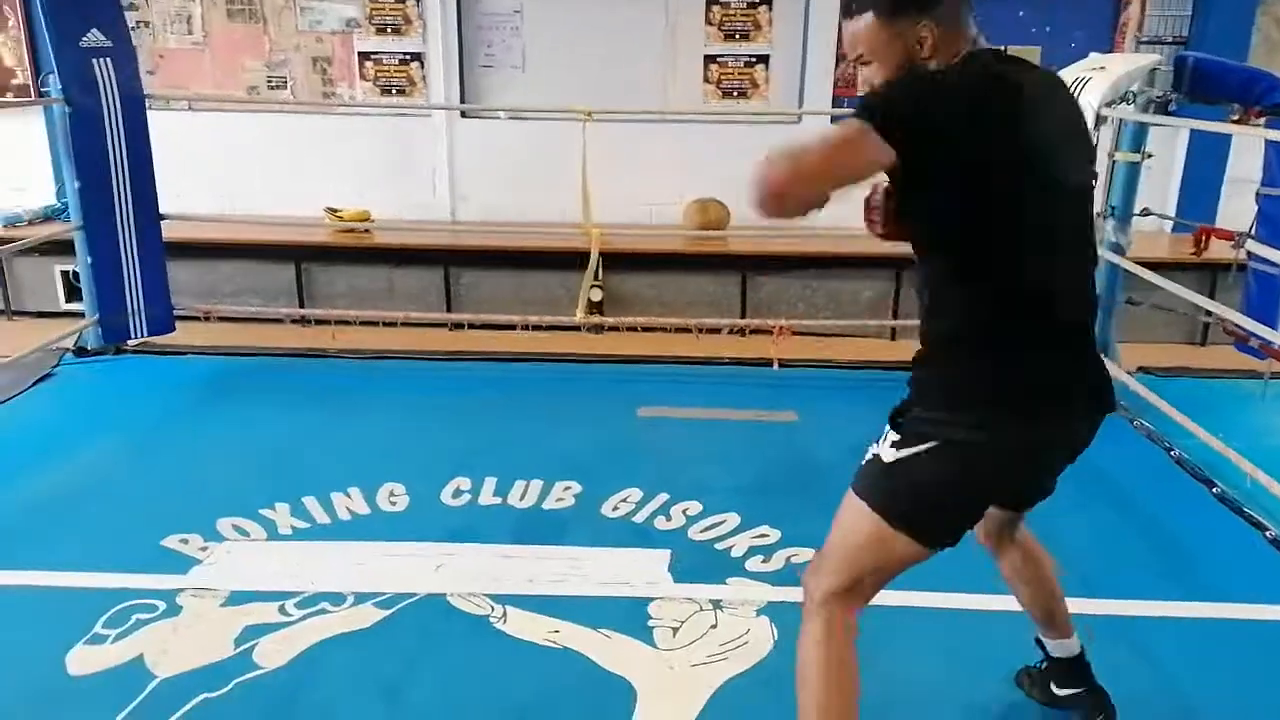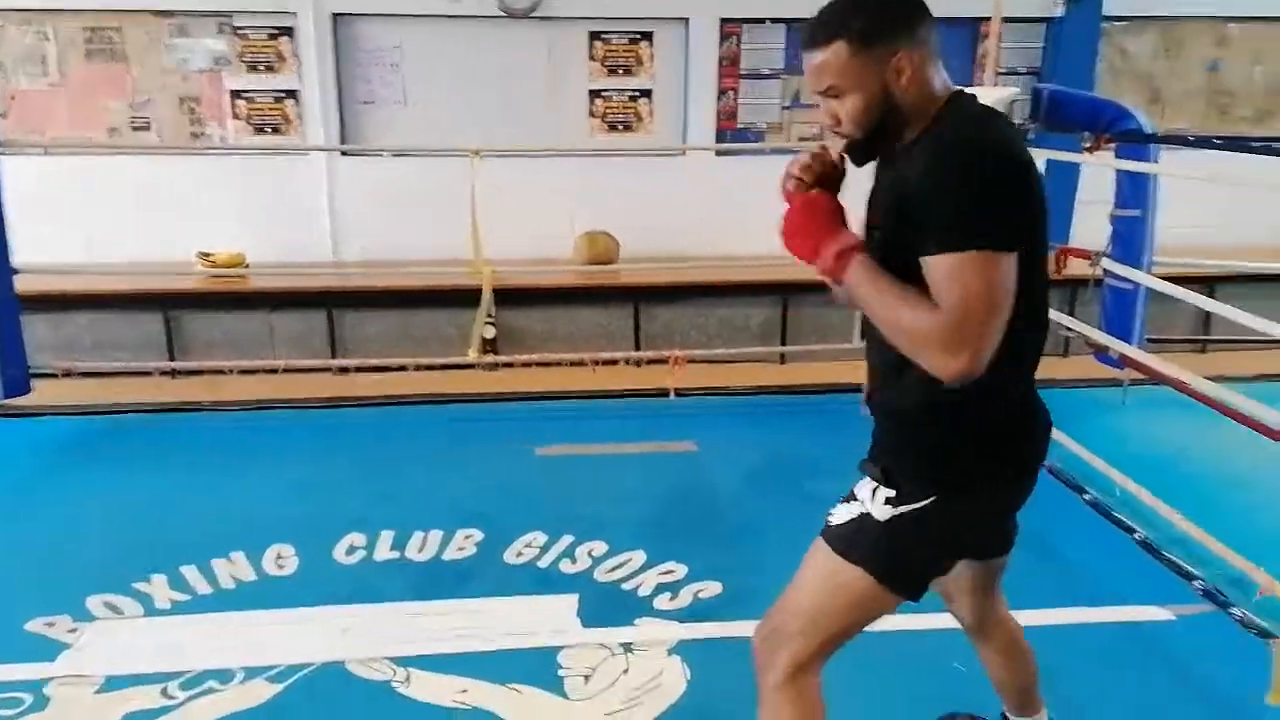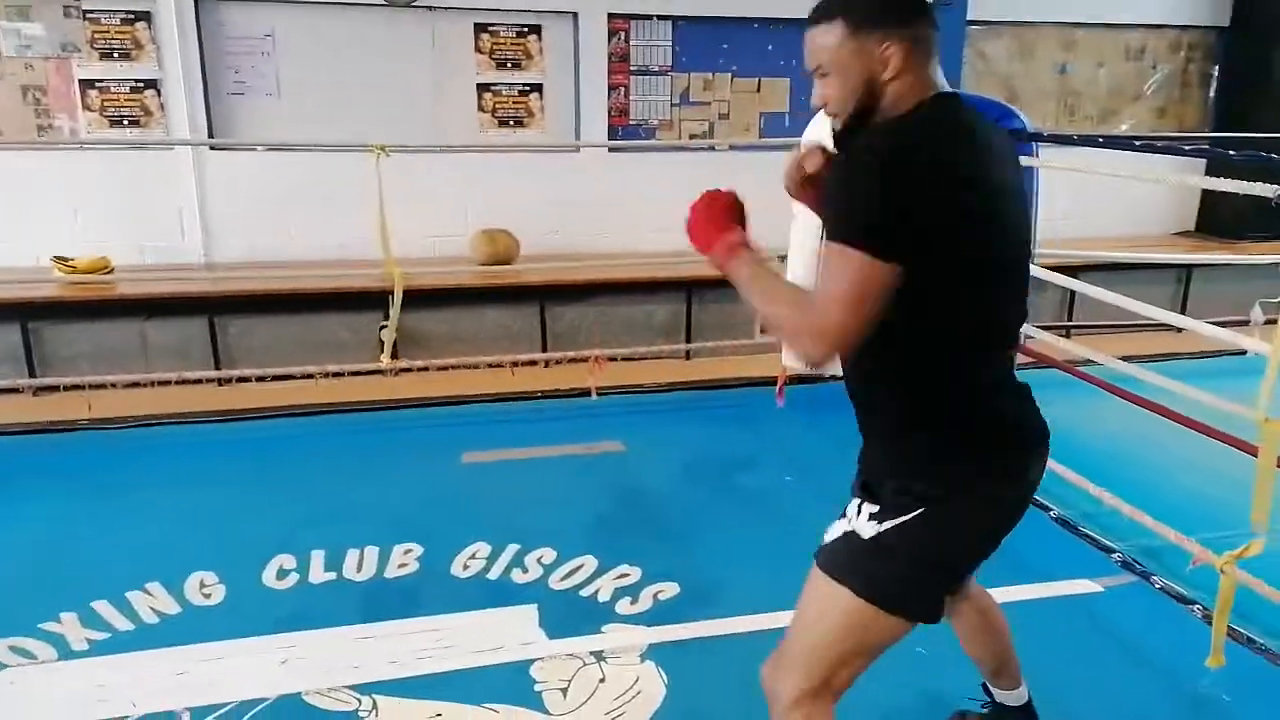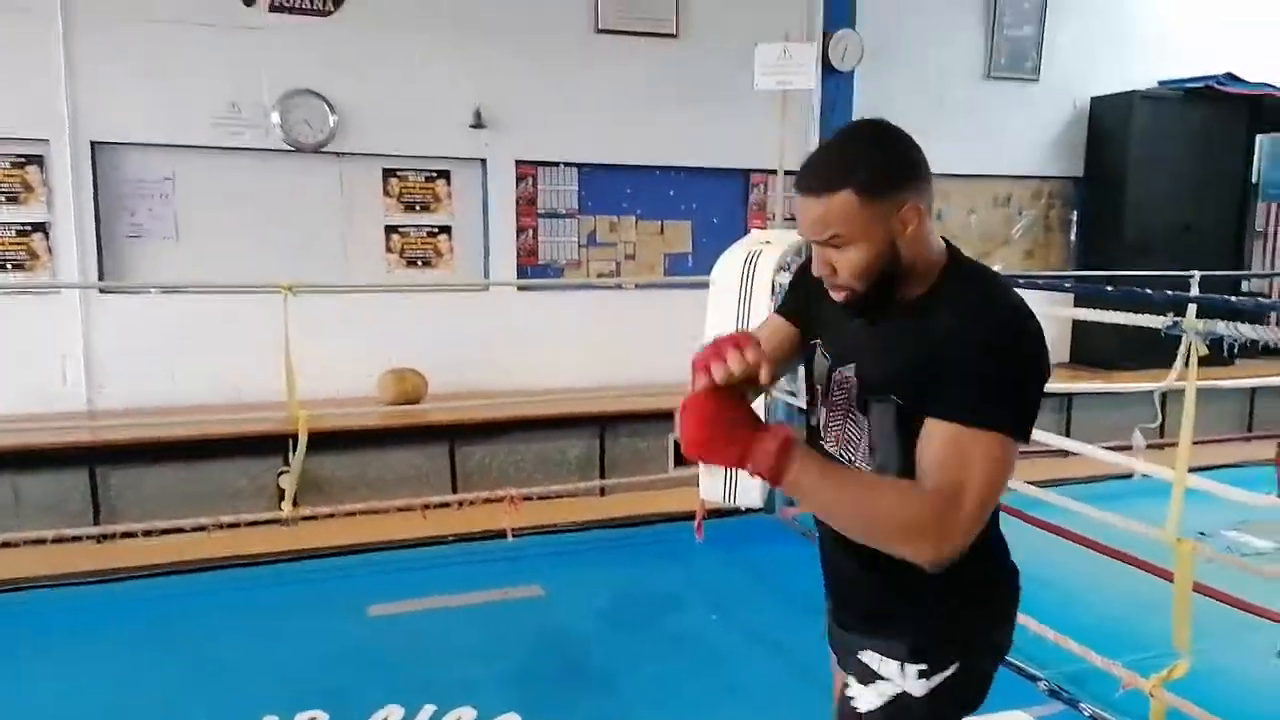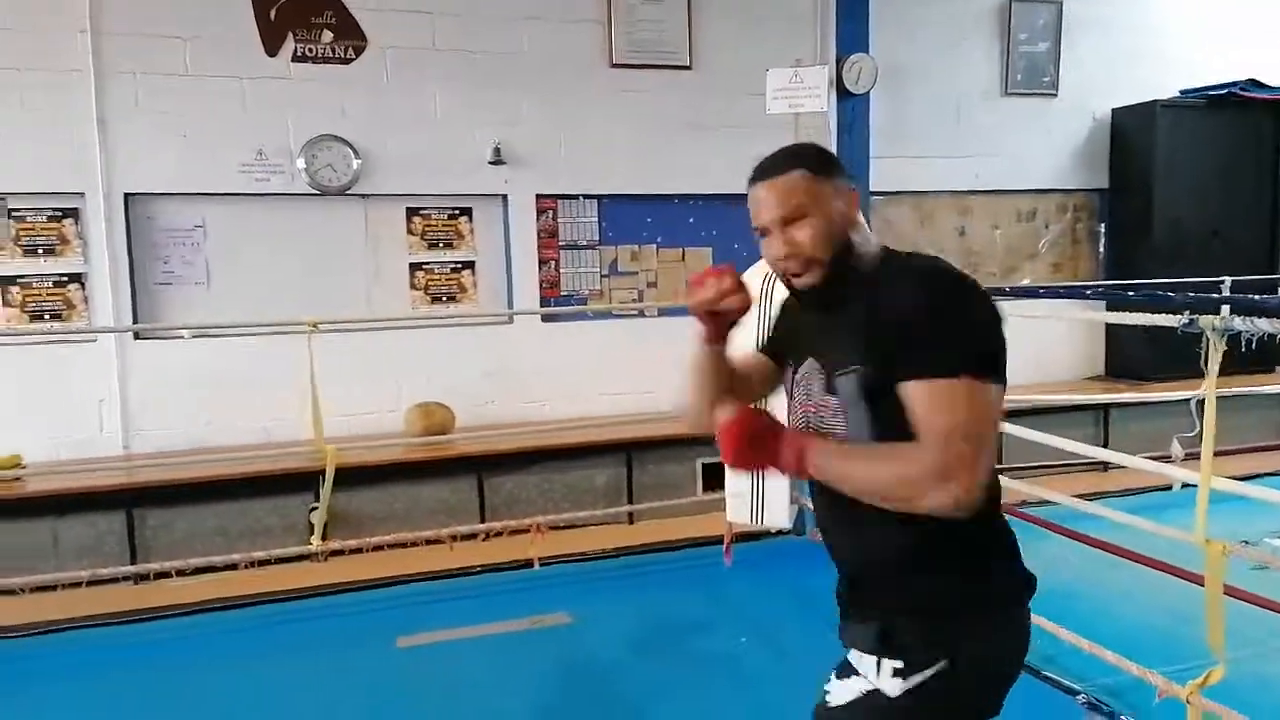
dt=1s
person 1, frame 1
left shoulder: (947, 98)
right shoulder: (1036, 91)
left elbow: (777, 193)
left wrist: (810, 170)
right wrist: (913, 209)
left hip: (975, 410)
right hip: (1064, 400)
left knee: (825, 599)
right knee: (1000, 531)
person 1, frame 2
left shoulder: (969, 159)
right shoulder: (928, 147)
left elbow: (956, 347)
right elbow: (897, 276)
left wrist: (835, 249)
right wrist: (820, 210)
left hip: (945, 461)
right hip: (980, 445)
left knee: (783, 653)
right knee: (977, 605)
person 1, frame 3
left shoulder: (892, 156)
right shoulder: (965, 137)
left elbow: (821, 335)
left wrist: (729, 244)
right wrist: (828, 199)
left hip: (936, 471)
right hip: (995, 445)
right knee: (944, 577)
person 1, frame 4
left shoulder: (992, 335)
right shoulder: (829, 280)
left elbow: (934, 534)
left wrist: (761, 449)
right wrist: (728, 368)
left hip: (931, 630)
right hip: (863, 603)
person 1, frame 5
left shoulder: (932, 299)
right shoulder: (808, 309)
left elbow: (948, 482)
right elbow: (715, 412)
left wrist: (790, 450)
right wrist: (712, 329)
left hip: (936, 629)
right hip: (912, 614)
